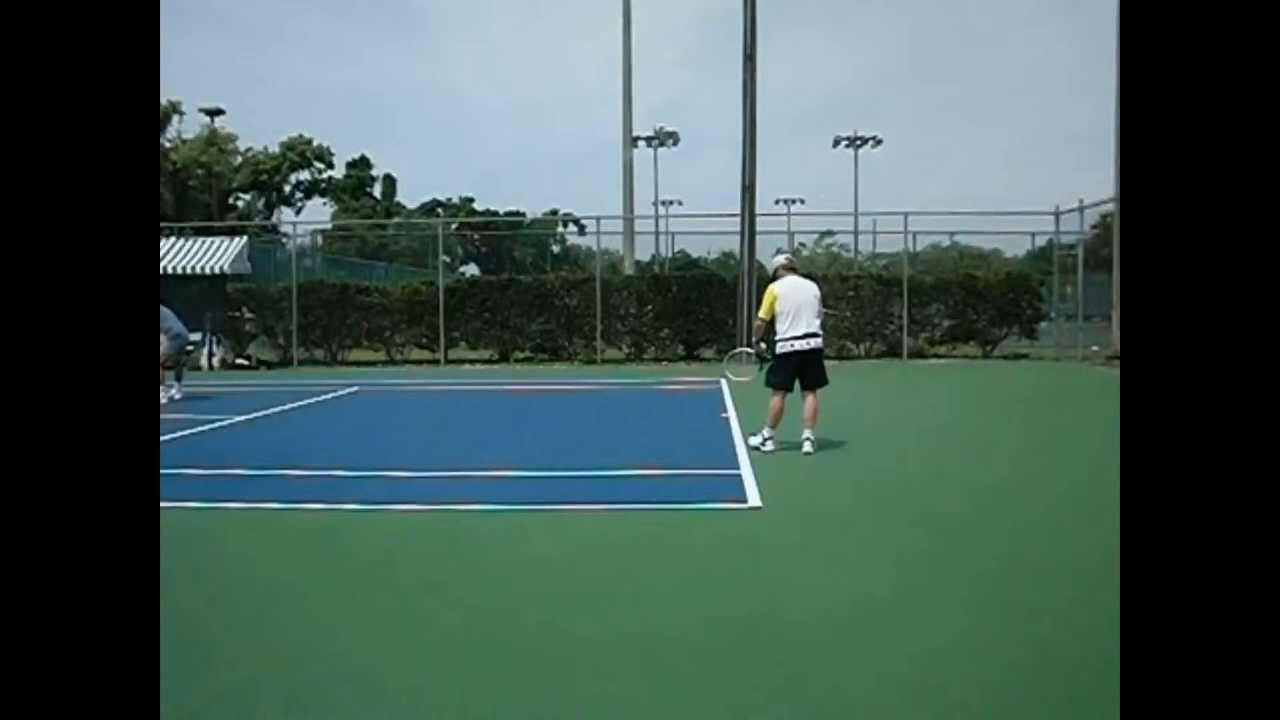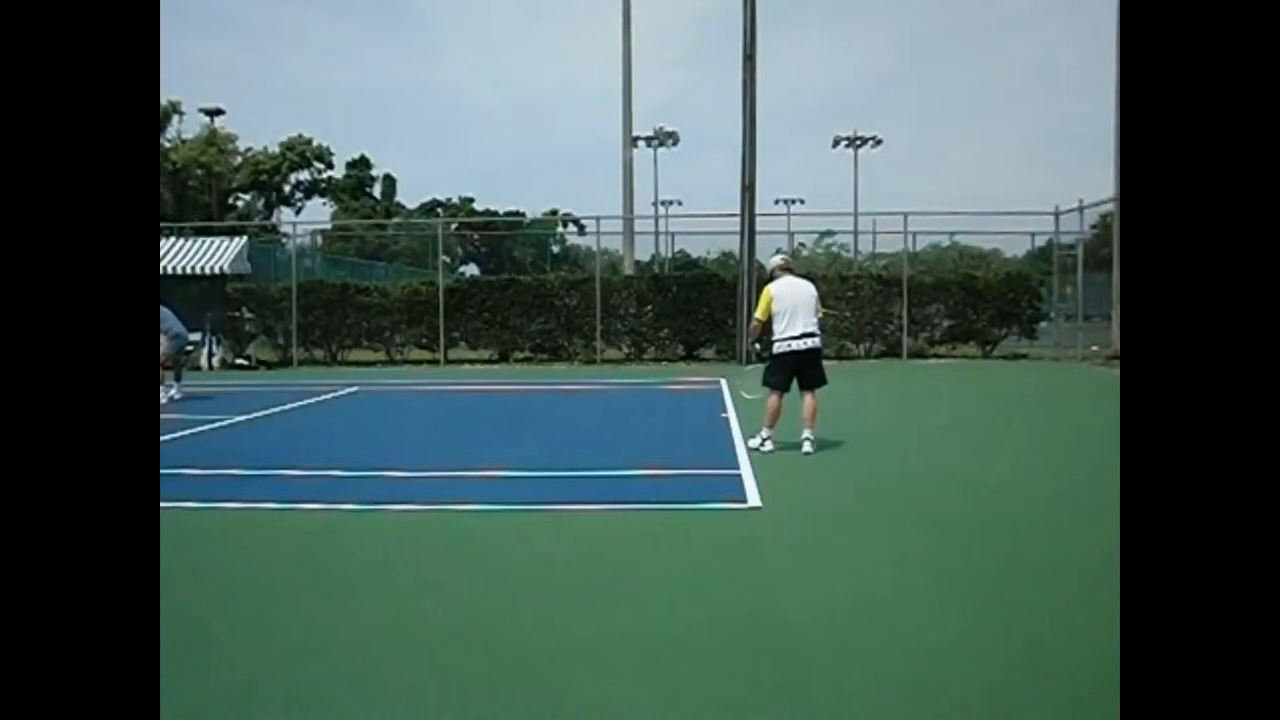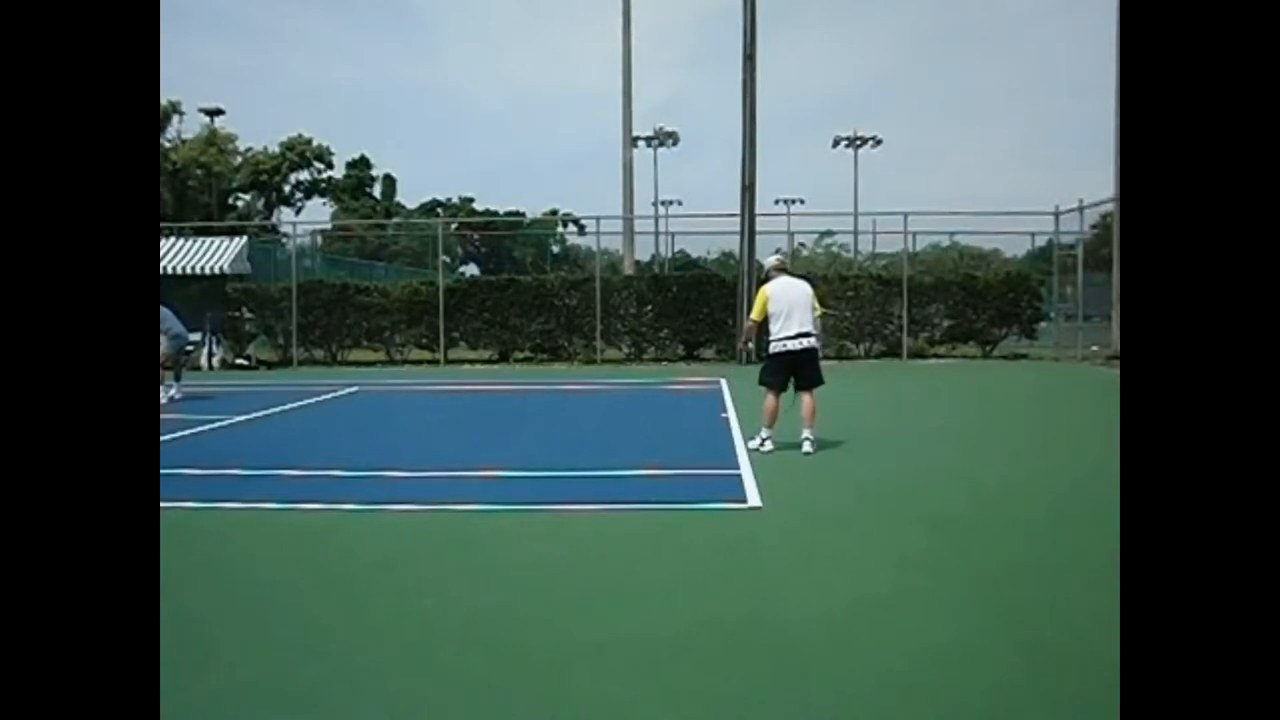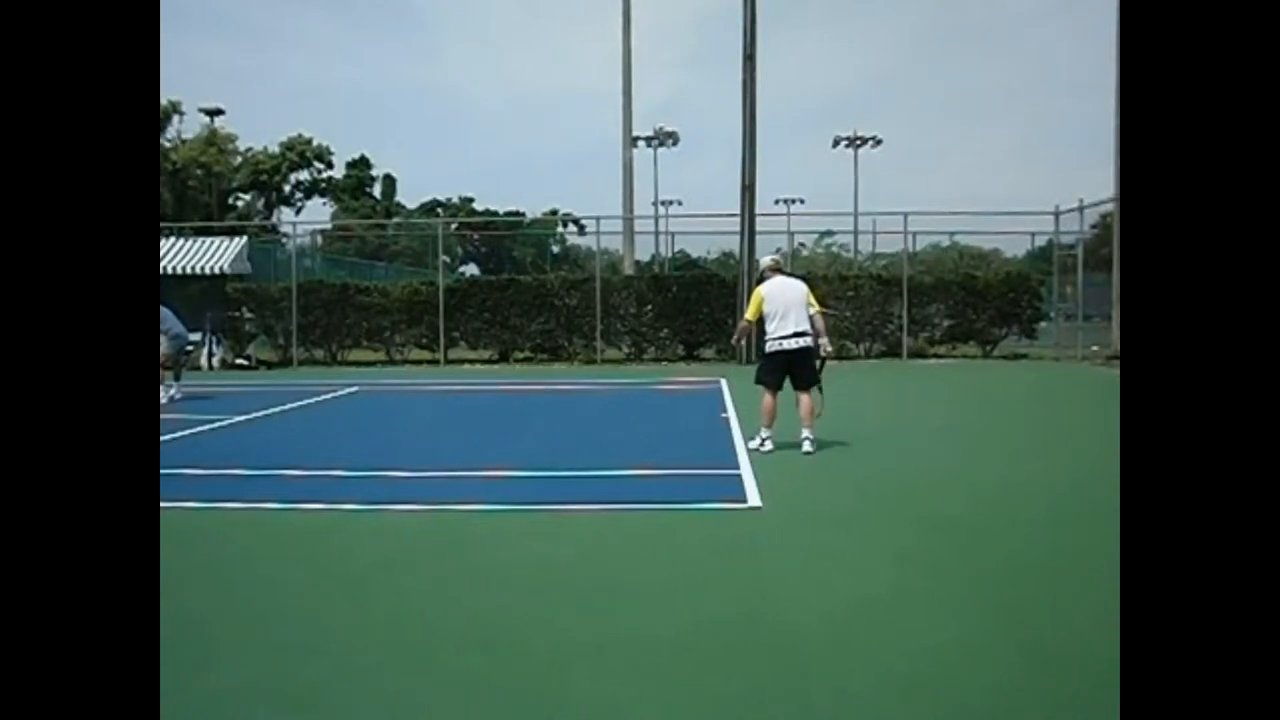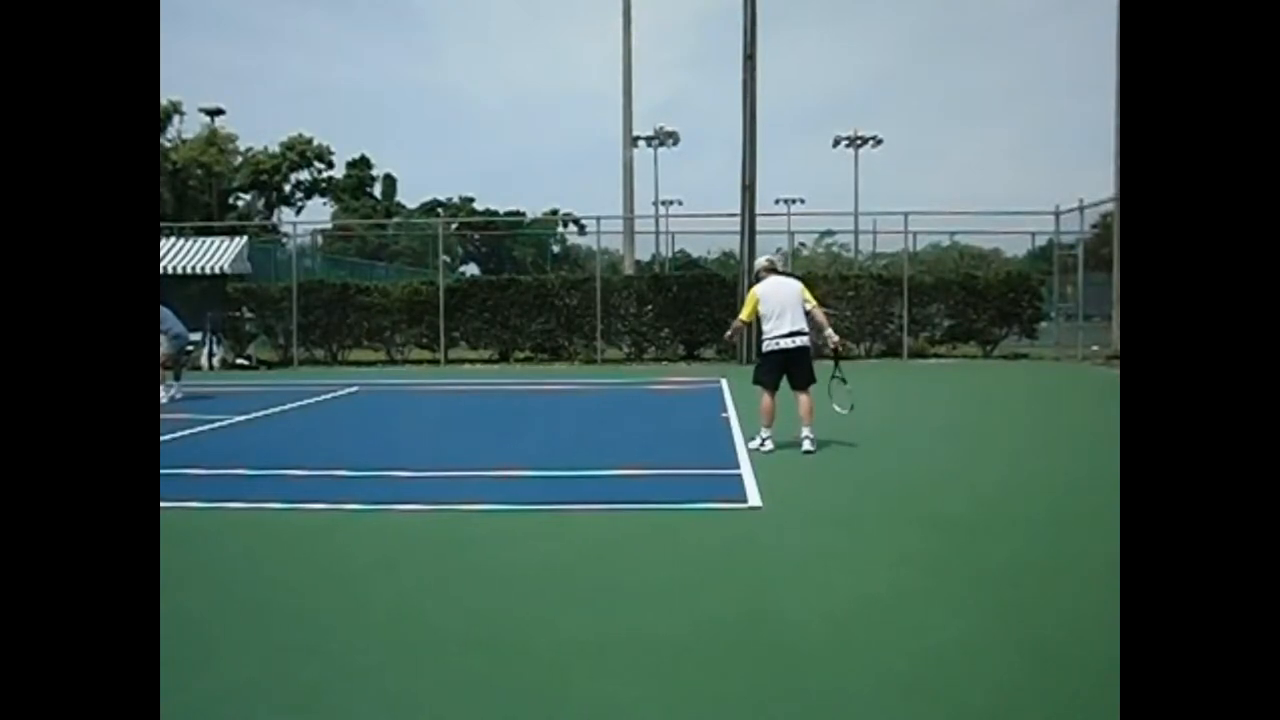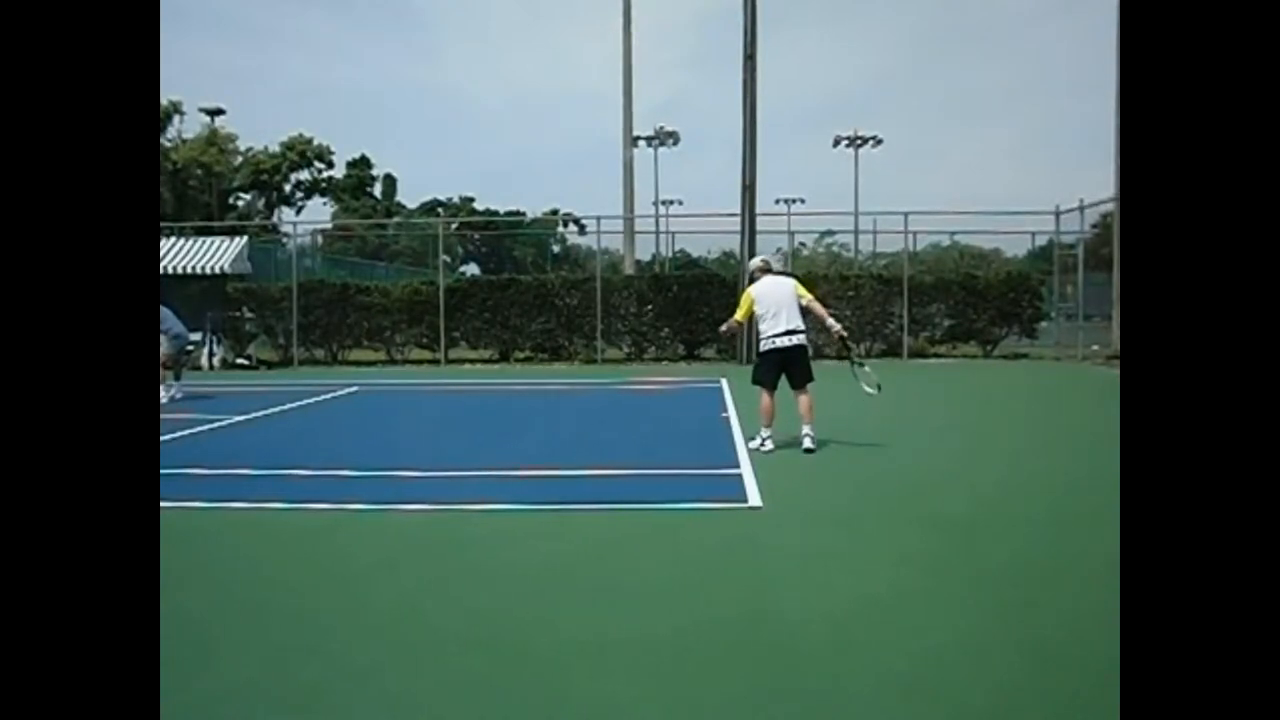
dt=0.5s
person 1, frame 1
left shoulder: (775, 288)
right shoulder: (813, 286)
left elbow: (761, 322)
right elbow: (818, 316)
left wrist: (756, 339)
left hip: (787, 346)
right hip: (812, 344)
left knee: (778, 393)
right knee: (810, 392)
left ankle: (767, 437)
right ankle: (808, 438)
person 1, frame 2
left shoulder: (771, 288)
right shoulder: (809, 286)
left elbow: (757, 323)
right elbow: (817, 316)
left wrist: (752, 340)
left hip: (784, 346)
right hip: (810, 344)
left knee: (775, 392)
right knee: (808, 392)
left ankle: (766, 437)
right ankle: (808, 438)
person 1, frame 3
left shoulder: (767, 289)
right shoulder: (805, 286)
left elbow: (752, 323)
right elbow: (816, 318)
left wrist: (745, 340)
right wrist: (817, 343)
left hip: (781, 346)
right hip: (806, 345)
left knee: (772, 392)
right knee: (806, 392)
left ankle: (765, 438)
right ankle: (807, 438)
person 1, frame 4
left shoulder: (762, 289)
right shoulder: (801, 285)
left elbow: (747, 322)
right elbow: (816, 315)
left wrist: (737, 337)
right wrist: (823, 339)
left hip: (777, 346)
right hip: (803, 344)
left knee: (770, 391)
right knee: (804, 391)
left ankle: (765, 437)
right ankle: (807, 437)
person 1, frame 5
left shoulder: (758, 290)
right shoulder: (796, 284)
left elbow: (742, 322)
right elbow: (814, 309)
left wrist: (730, 333)
right wrist: (829, 332)
left hip: (774, 346)
right hip: (799, 343)
left knee: (768, 392)
right knee: (803, 391)
left ankle: (765, 438)
right ankle: (807, 436)
person 1, frame 6
left shoulder: (753, 290)
right shoulder: (790, 282)
left elbow: (737, 322)
right elbow: (811, 303)
left wrist: (725, 328)
right wrist: (830, 322)
left hip: (771, 345)
right hip: (796, 342)
left knee: (767, 391)
right knee: (802, 389)
left ankle: (765, 437)
right ankle: (807, 434)
